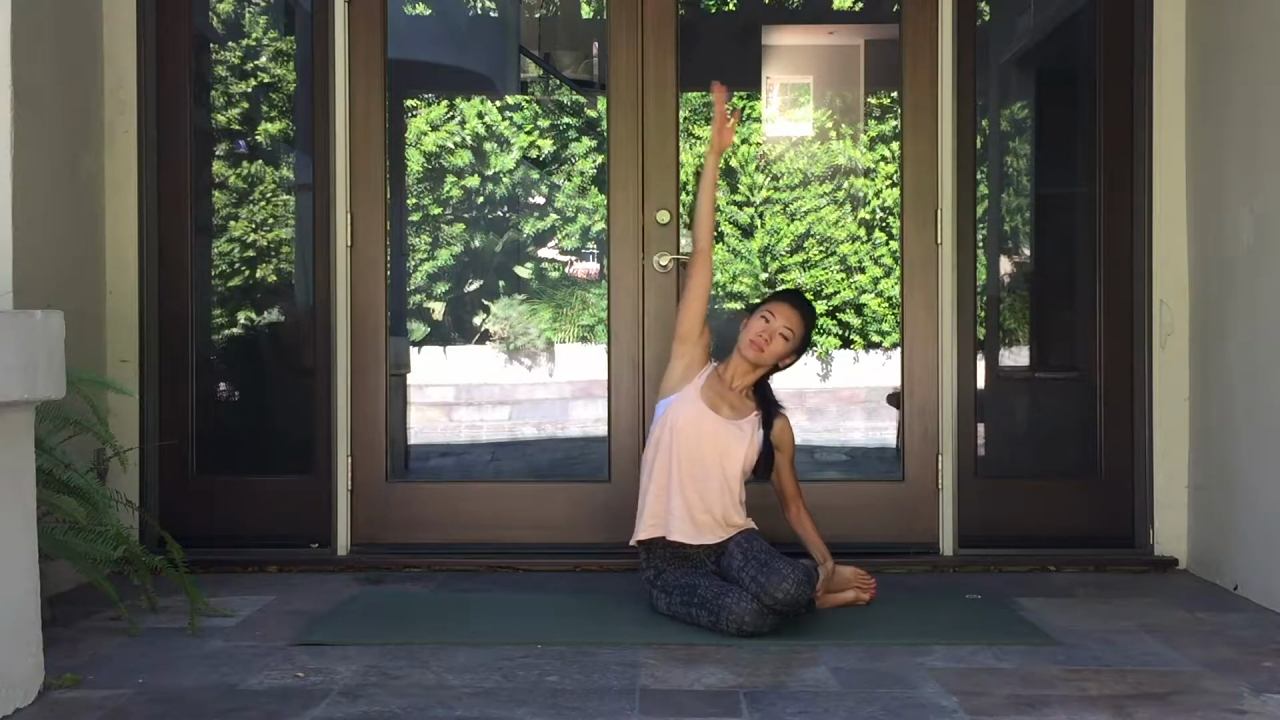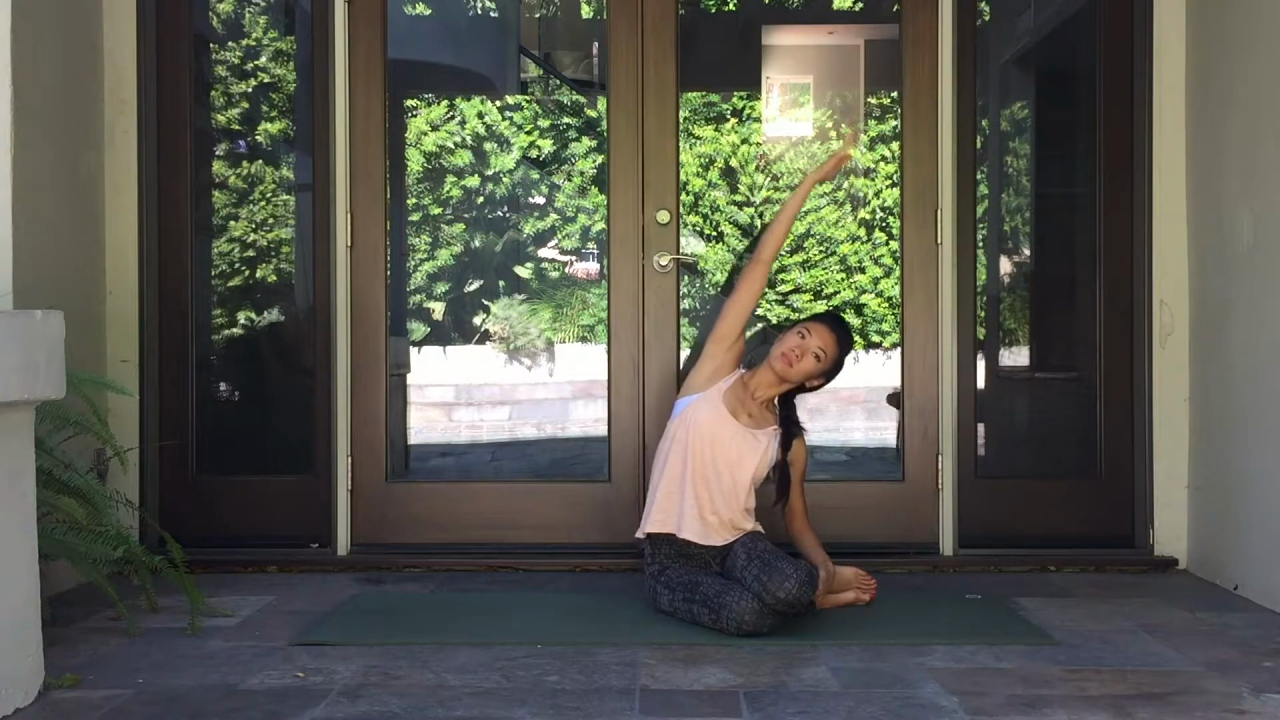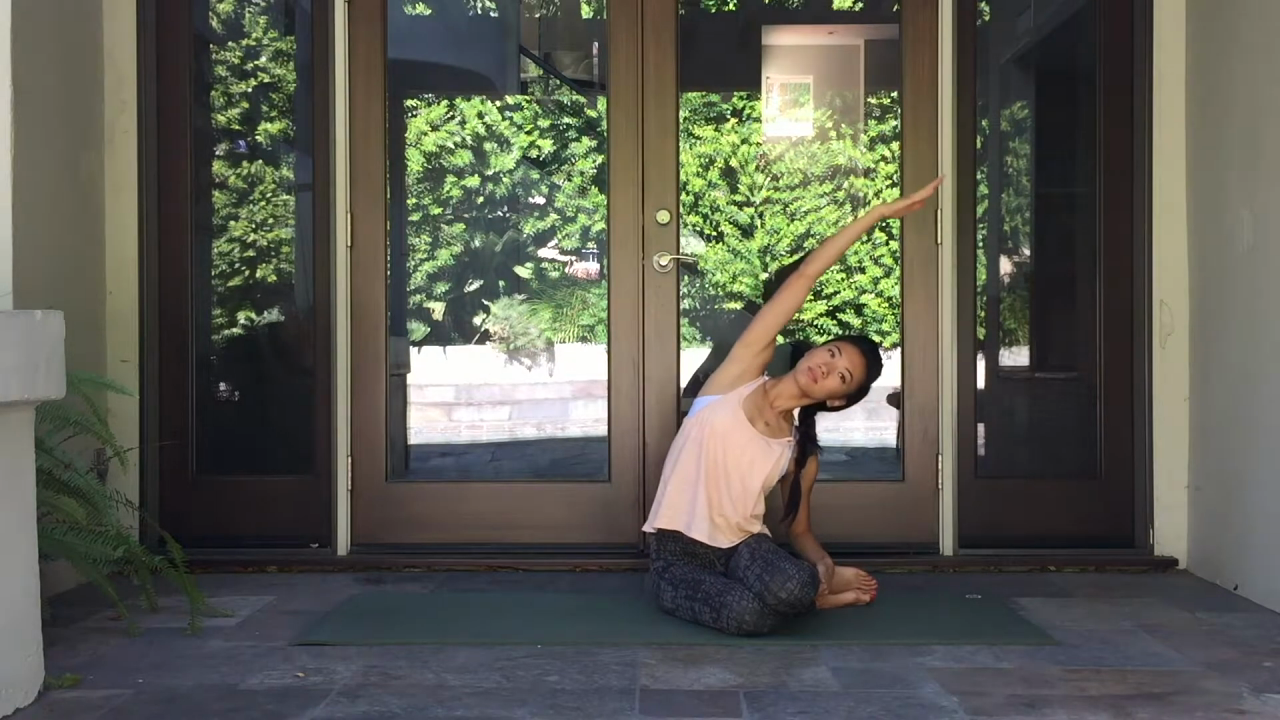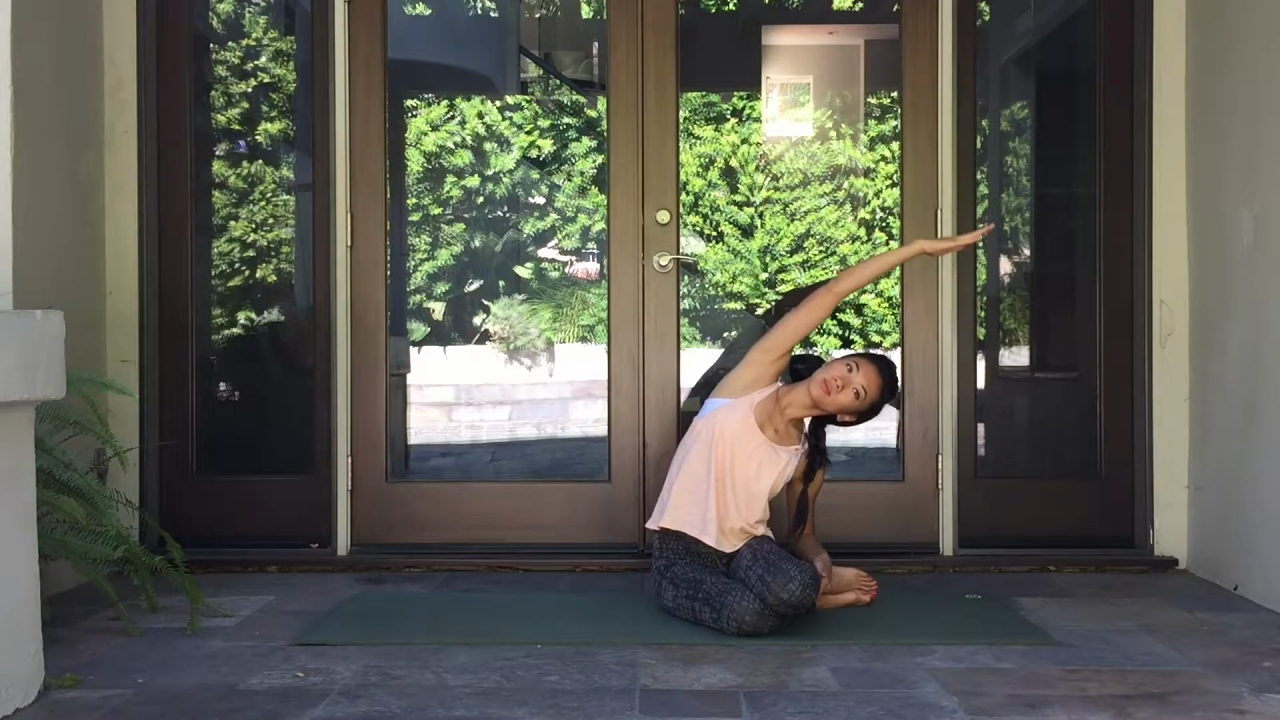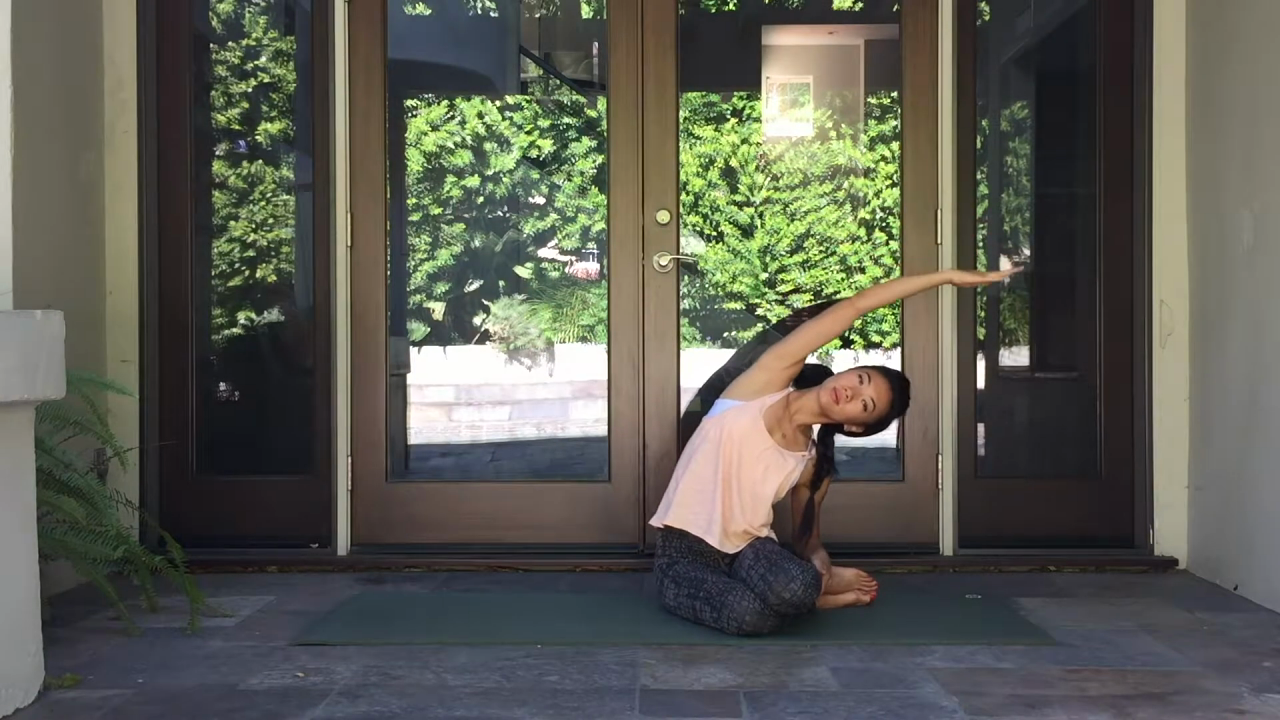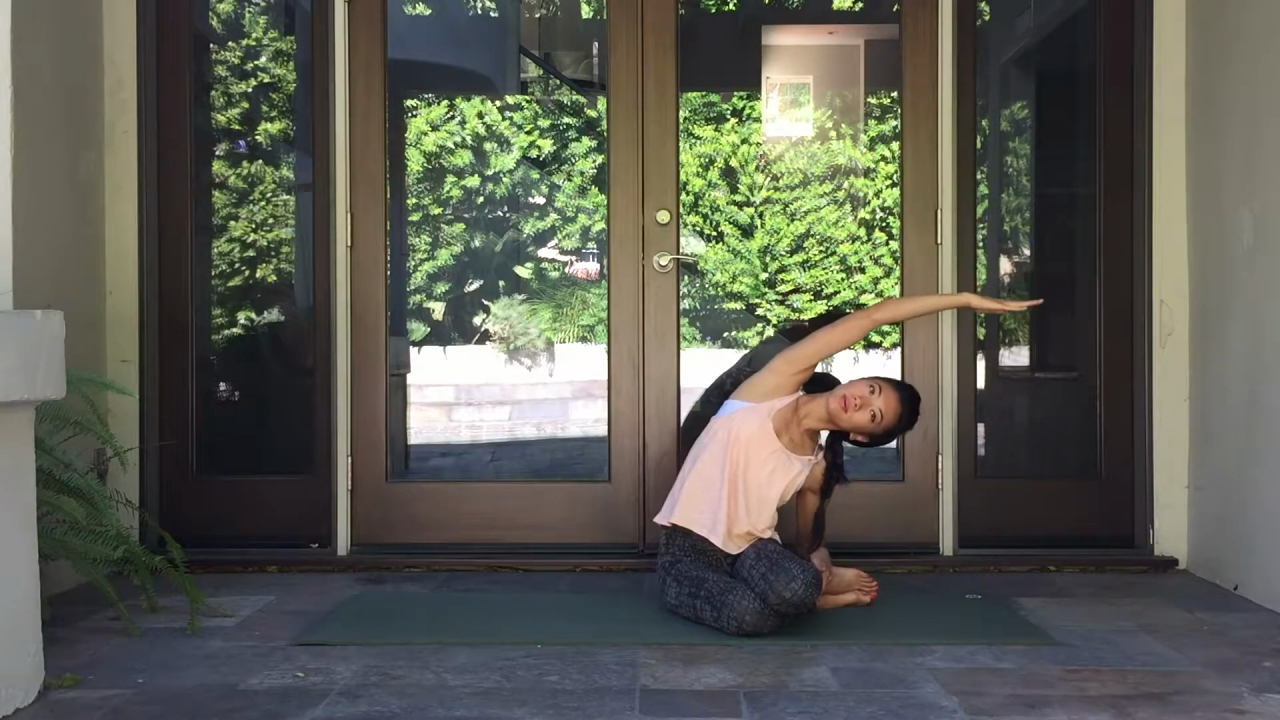
dt=0.3s
person 1, frame 1
left shoulder: (774, 426)
right shoulder: (690, 364)
left elbow: (792, 504)
right elbow: (701, 255)
left wrist: (826, 562)
right wrist: (715, 155)
left hip: (731, 540)
right hip: (668, 557)
left knee: (783, 588)
right knee: (745, 616)
left ankle: (818, 583)
right ankle: (812, 590)
person 1, frame 2
left shoulder: (789, 443)
right shoulder: (719, 368)
left elbow: (797, 521)
right elbow: (760, 264)
left wrist: (826, 568)
right wrist: (809, 182)
left hip: (737, 543)
right hip: (673, 554)
left knee: (791, 586)
right knee: (747, 615)
left ankle: (817, 585)
right ankle: (815, 592)
person 1, frame 3
left shoulder: (800, 455)
right shoulder: (743, 372)
left elbow: (800, 531)
right elbow: (805, 276)
left wrist: (823, 564)
right wrist: (881, 211)
left hip: (741, 545)
right hip: (677, 550)
left knee: (794, 587)
right knee: (746, 615)
left ankle: (815, 586)
right ankle: (817, 594)
person 1, frame 4
left shoulder: (807, 459)
right shoulder: (757, 378)
left elbow: (803, 534)
right elbow: (831, 293)
left wrist: (821, 564)
right wrist: (919, 247)
left hip: (744, 547)
right hip: (680, 550)
left knee: (794, 588)
right knee: (748, 615)
left ankle: (814, 585)
right ankle: (815, 590)
person 1, frame 5
left shoulder: (812, 465)
right shoulder: (770, 379)
left elbow: (807, 538)
right elbow: (853, 307)
left wrist: (820, 565)
right wrist: (948, 276)
left hip: (747, 548)
right hip: (683, 547)
left knee: (797, 589)
right knee: (749, 616)
right ankle: (819, 592)
person 1, frame 6
left shoulder: (819, 469)
right shoulder: (778, 384)
left elbow: (809, 539)
right elbow: (870, 318)
left wrist: (820, 563)
right wrist: (965, 300)
left hip: (750, 549)
right hip: (687, 547)
left knee: (796, 588)
right knee: (749, 615)
right ankle: (819, 591)
